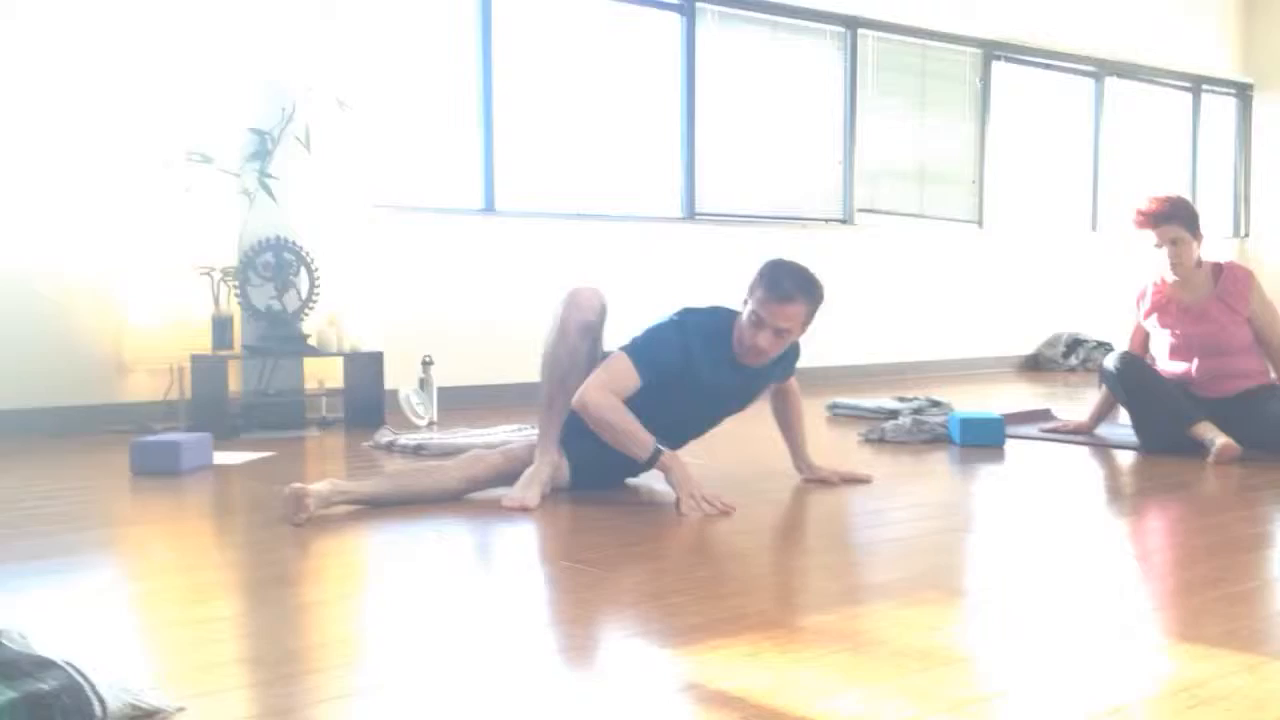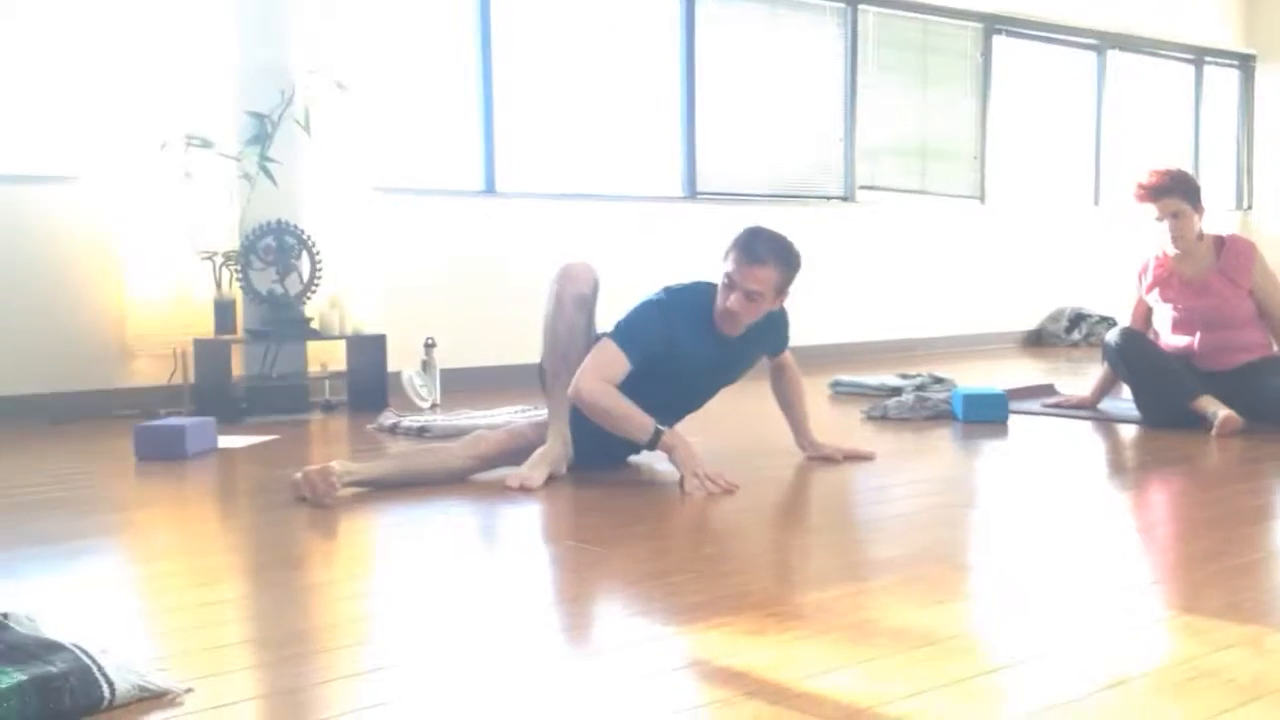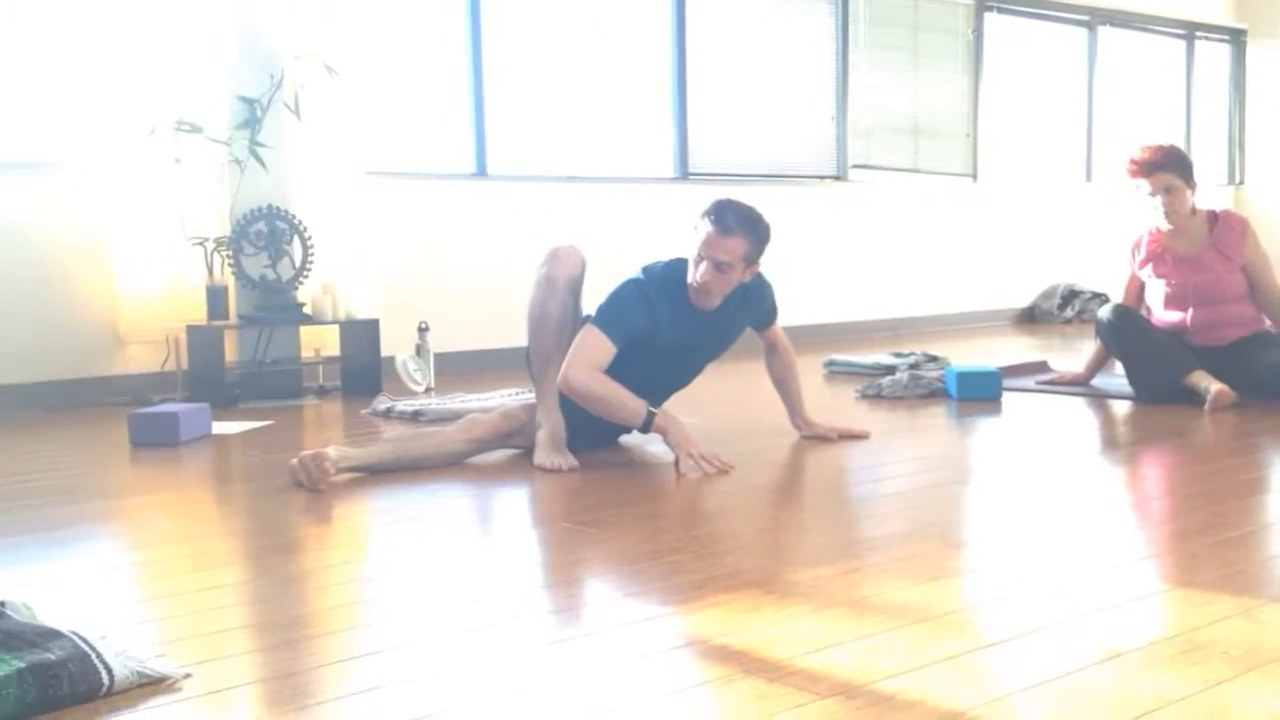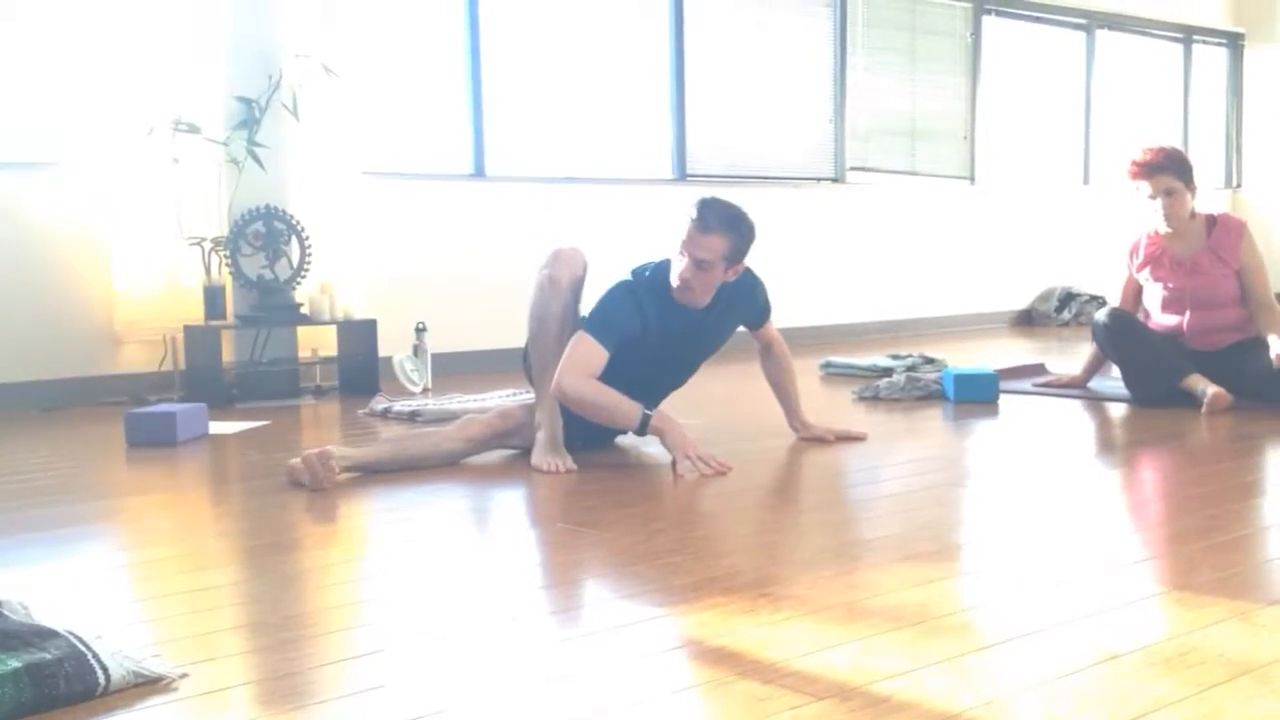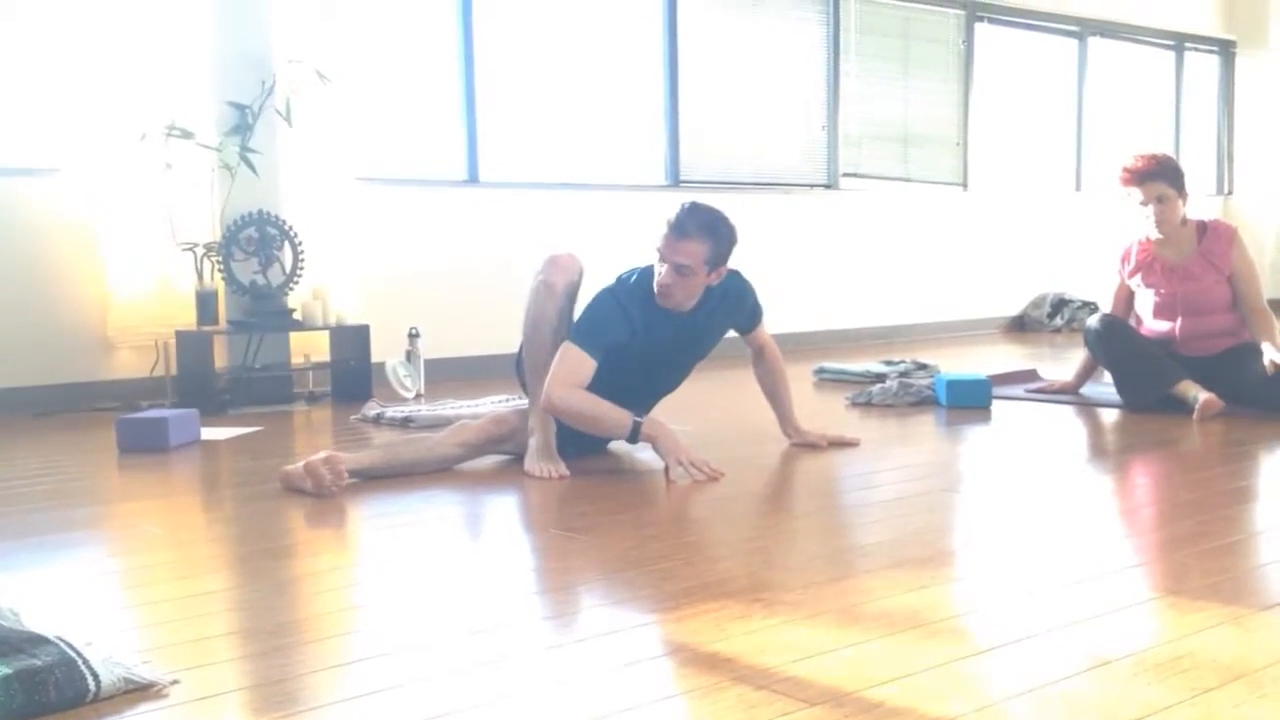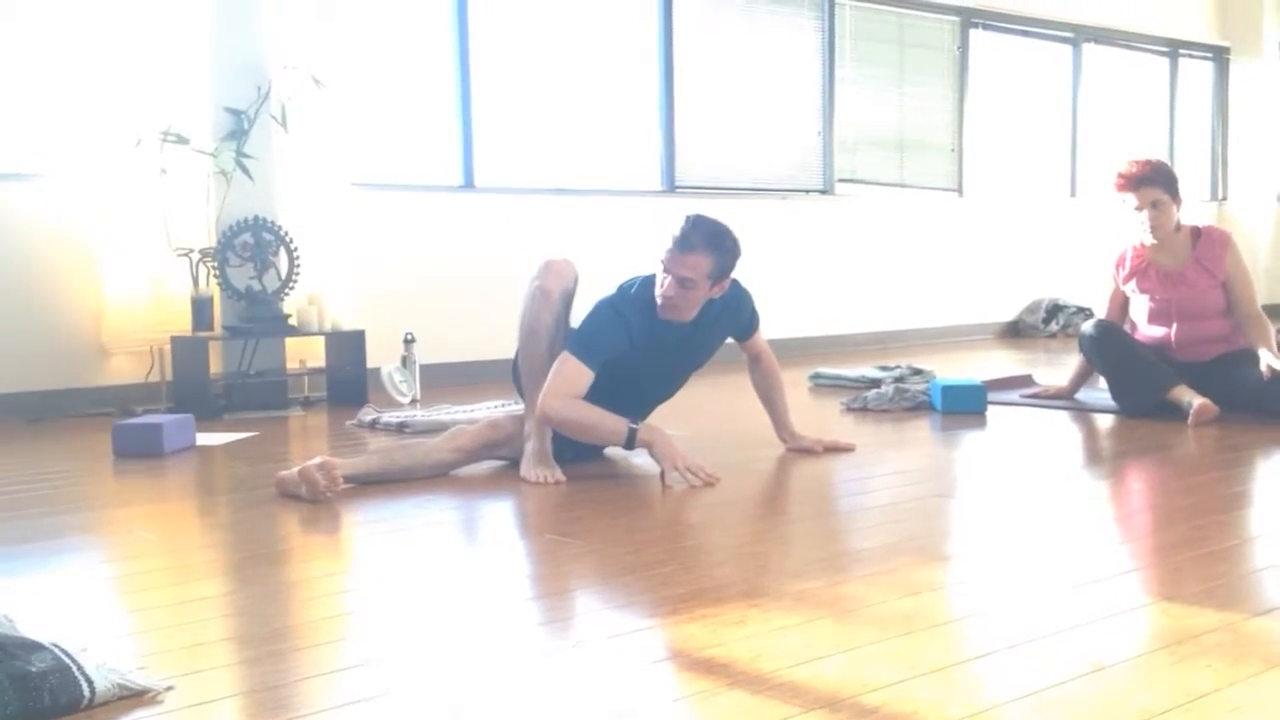
dt=0.5s
person 1, frame 1
left shoulder: (780, 351)
right shoulder: (687, 332)
left elbow: (786, 392)
right elbow: (590, 398)
left wrist: (804, 464)
right wrist: (671, 463)
left hip: (619, 461)
right hip: (588, 428)
left knee: (493, 468)
left ankle: (338, 492)
person 1, frame 2
left shoulder: (770, 322)
right shoulder: (669, 310)
left elbow: (783, 368)
right elbow: (588, 389)
left wrist: (808, 442)
right wrist: (673, 442)
left hip: (620, 441)
right hip: (586, 406)
left knee: (499, 446)
left ankle: (349, 472)
right ankle: (557, 442)
person 1, frame 3
left shoulder: (753, 295)
right shoulder: (646, 291)
left elbow: (776, 345)
right elbow: (576, 376)
left wrist: (802, 420)
right wrist: (666, 424)
left hip: (610, 418)
right hip: (572, 388)
left knee: (493, 430)
left ankle: (345, 458)
right ankle: (549, 425)
person 1, frame 4
left shoulder: (743, 291)
right shoulder: (634, 295)
left elbow: (772, 345)
right elbow: (571, 383)
left wrist: (800, 423)
right wrist: (663, 425)
left hip: (608, 420)
right hip: (566, 389)
left knee: (493, 429)
left ankle: (344, 459)
right ankle: (548, 427)
person 1, frame 5
left shoulder: (733, 293)
right shoulder: (619, 300)
left elbow: (764, 350)
right elbow: (560, 395)
left wrist: (792, 428)
right wrist: (654, 431)
left hip: (604, 421)
right hip: (559, 394)
left knee: (486, 435)
right ankle: (540, 436)
person 1, frame 6
left shoulder: (731, 303)
right shoulder: (620, 311)
left elbow: (760, 357)
right elbow: (554, 404)
left wrist: (789, 434)
right wrist: (650, 436)
left hip: (601, 428)
right hip: (556, 402)
left knee: (483, 440)
right ankle: (514, 446)
person 2, frame 1
left shoulder: (1239, 281)
right shoulder: (1149, 298)
right elbow: (1125, 372)
right wrist: (1090, 422)
left hip: (1246, 403)
right hip: (1179, 407)
right knee: (1116, 363)
right ankle: (1210, 436)
person 2, frame 2
left shoulder: (1241, 254)
right shoulder: (1151, 272)
right elbow: (1126, 348)
right wrist: (1093, 397)
left hip: (1248, 376)
right hip: (1182, 382)
right knee: (1117, 339)
right ankle: (1212, 409)
person 2, frame 3
left shoulder: (1234, 229)
right shoulder: (1144, 248)
right elbow: (1119, 323)
right wrist: (1087, 373)
left hip: (1241, 350)
right hip: (1174, 356)
right knee: (1110, 315)
right ankle: (1205, 385)
person 2, frame 4
left shoulder: (1231, 233)
right shoulder: (1141, 251)
right elbow: (1115, 328)
right wrist: (1083, 376)
left hip: (1235, 354)
right hip: (1169, 359)
right knee: (1106, 320)
right ankle: (1202, 388)
person 2, frame 5
left shoulder: (1223, 239)
right shoulder: (1133, 257)
left elbow: (1255, 308)
right elbow: (1108, 334)
right wrist: (1076, 381)
left hip: (1226, 360)
right hip: (1160, 365)
right knee: (1098, 326)
right ankle: (1192, 394)
person 2, frame 6
left shoulder: (1217, 245)
right shoulder: (1127, 262)
left elbow: (1249, 314)
right elbow: (1102, 337)
right wrist: (1070, 387)
left hip: (1220, 366)
right hip: (1154, 369)
right knee: (1092, 331)
right ankle: (1188, 399)
